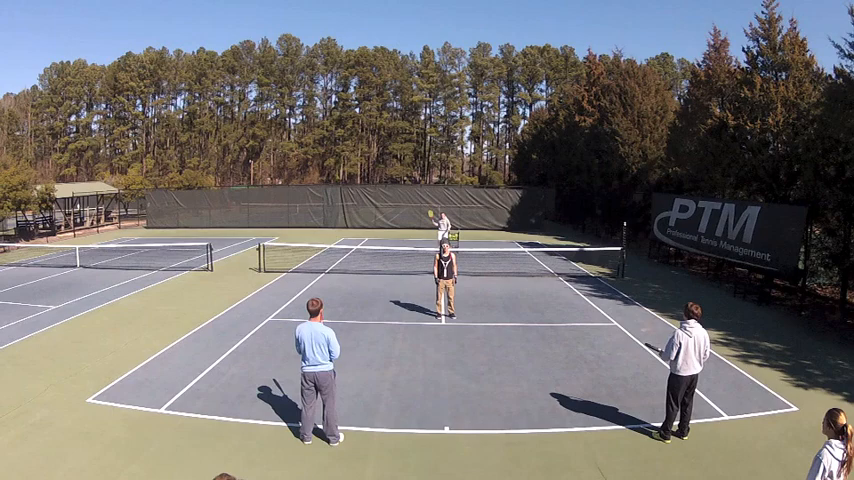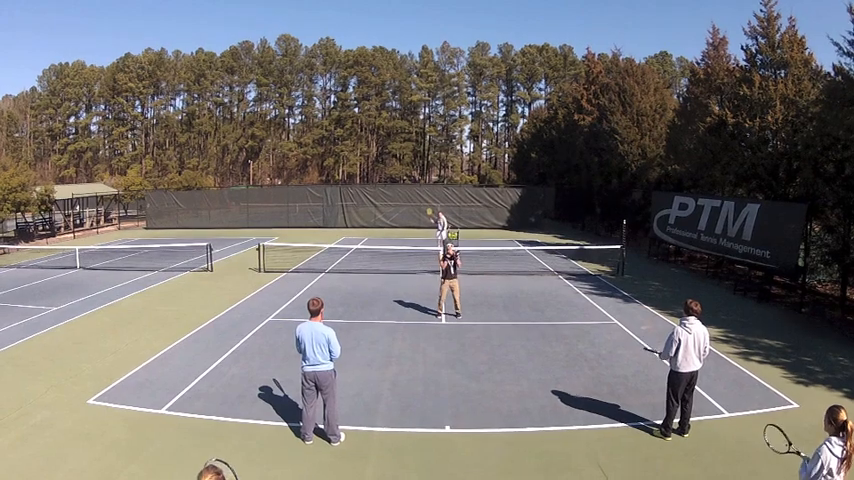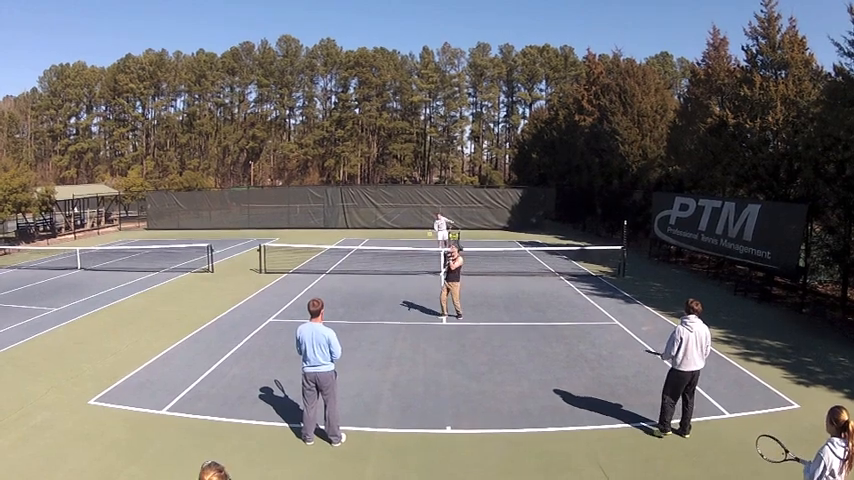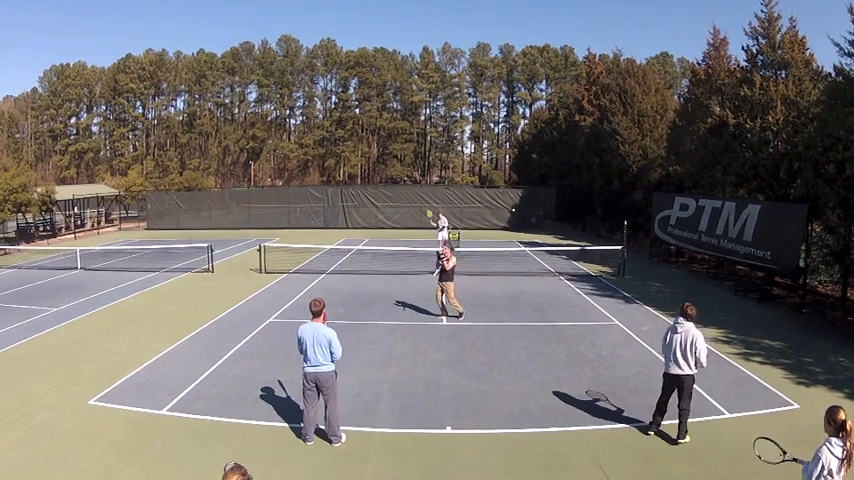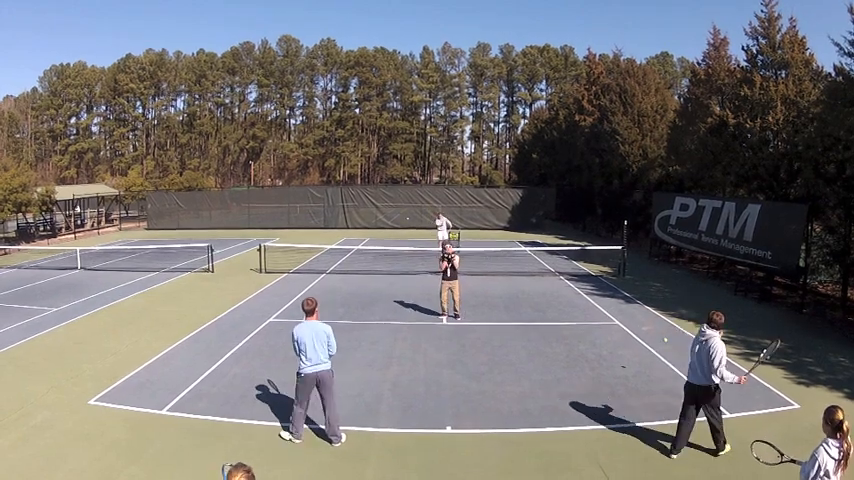
dt=0.7s
person 1, frame 1
left shoulder: (300, 329)
right shoulder: (327, 331)
left elbow: (299, 350)
right elbow: (335, 355)
left hip: (307, 372)
right hip: (325, 372)
left knee: (307, 405)
right knee: (329, 405)
left ankle: (306, 435)
right ankle: (333, 437)
person 1, frame 2
left shoulder: (300, 329)
right shoulder: (328, 331)
left elbow: (299, 350)
right elbow: (336, 354)
left hip: (307, 371)
right hip: (325, 372)
left knee: (308, 405)
right knee: (330, 405)
left ankle: (307, 435)
right ankle: (334, 437)
person 1, frame 3
left shoulder: (300, 330)
right shoulder: (328, 332)
left elbow: (299, 351)
right elbow: (337, 355)
left hip: (308, 372)
right hip: (326, 372)
left knee: (309, 405)
right knee: (331, 406)
left ankle: (308, 436)
right ankle: (335, 438)
person 1, frame 4
left shoulder: (302, 329)
right shoulder: (329, 333)
left elbow: (301, 350)
right elbow: (337, 356)
left hip: (308, 372)
right hip: (326, 373)
left knee: (309, 406)
right knee: (331, 406)
left ankle: (308, 436)
right ankle: (335, 437)
person 1, frame 5
left shoulder: (297, 330)
right shoulder: (326, 328)
left elbow: (296, 351)
right elbow: (332, 351)
left hip: (305, 373)
right hip: (324, 371)
left knee: (300, 405)
right knee: (330, 405)
left ankle: (295, 434)
right ankle: (335, 437)
person 2, frame 1
left shoulder: (679, 333)
right shoulder: (703, 333)
left elbow: (669, 356)
right elbow: (706, 355)
left wrist: (661, 353)
left hip: (679, 374)
right hip: (694, 374)
left knee: (673, 405)
right knee: (687, 403)
left ankle: (665, 434)
right ankle: (683, 431)
person 2, frame 2
left shoulder: (679, 330)
right shoulder: (703, 330)
left elbow: (669, 352)
right elbow: (705, 352)
left wrist: (661, 355)
left hip: (679, 371)
right hip: (694, 371)
left knee: (673, 402)
right knee: (687, 400)
left ankle: (666, 431)
right ankle: (684, 429)
person 2, frame 3
left shoulder: (680, 329)
right shoulder: (704, 329)
left elbow: (670, 351)
right elbow: (707, 351)
left wrist: (664, 356)
left hip: (680, 370)
right hip: (696, 370)
left knee: (669, 398)
right knee: (688, 400)
left ankle: (664, 427)
right ankle: (685, 429)
person 2, frame 4
left shoulder: (670, 330)
right shoulder: (696, 334)
left elbow: (664, 351)
right elbow: (701, 359)
right wrist: (696, 366)
left hip: (670, 372)
right hip: (687, 375)
left knee: (663, 400)
right knee: (684, 406)
left ankle: (653, 426)
right ankle: (682, 435)
person 2, frame 5
left shoulder: (698, 338)
right shoulder: (718, 344)
right elbow: (719, 371)
right wrist: (736, 379)
left hip: (692, 384)
right hip: (708, 387)
left knee: (686, 418)
right knee: (715, 419)
left ankle: (675, 449)
right ankle: (721, 446)
